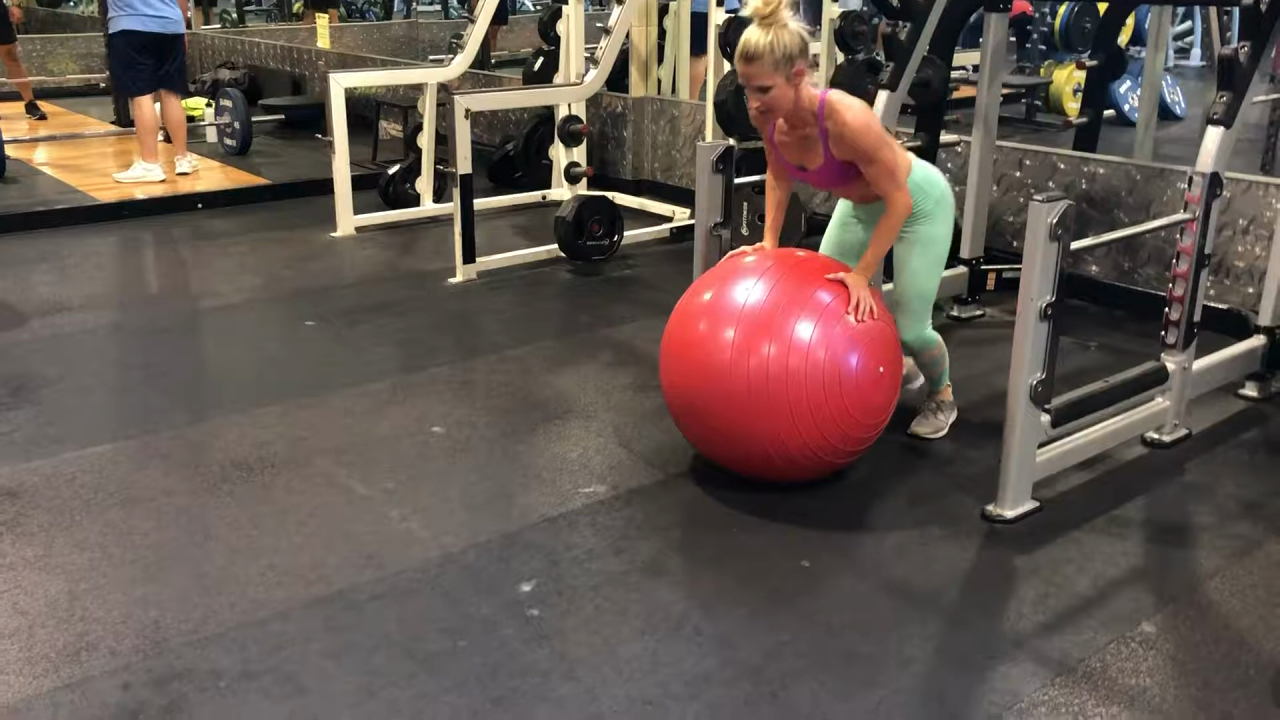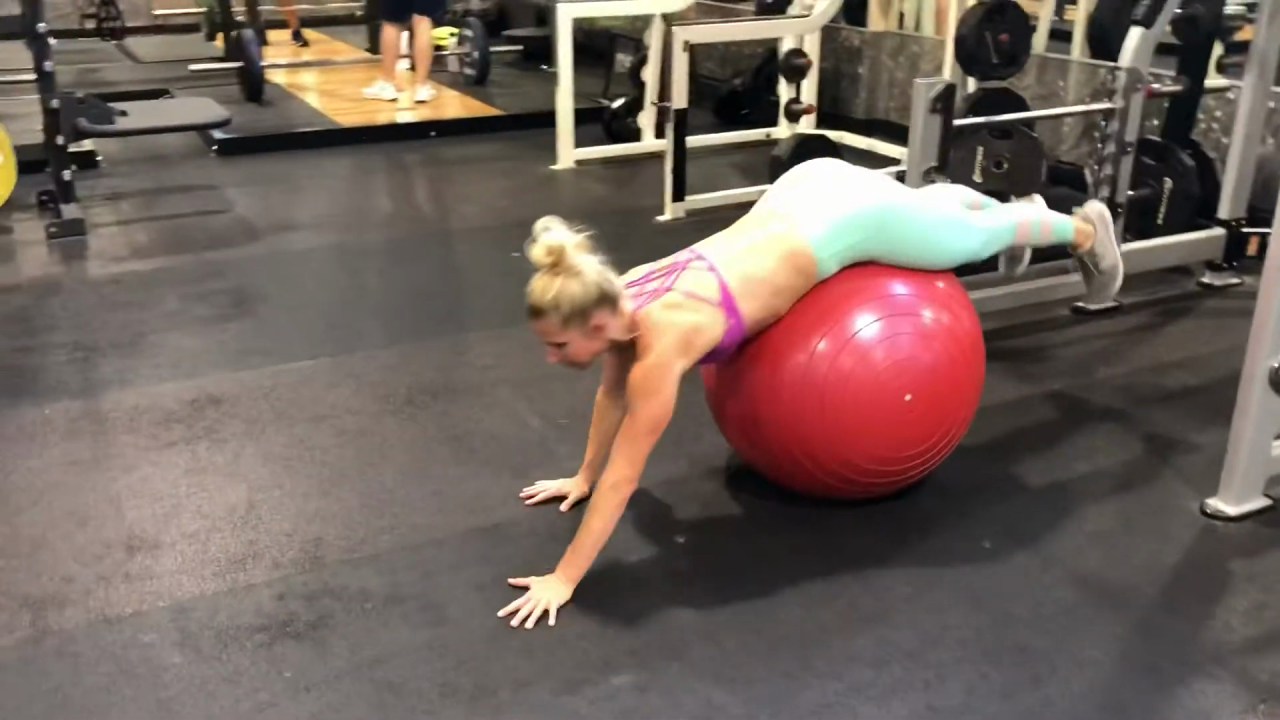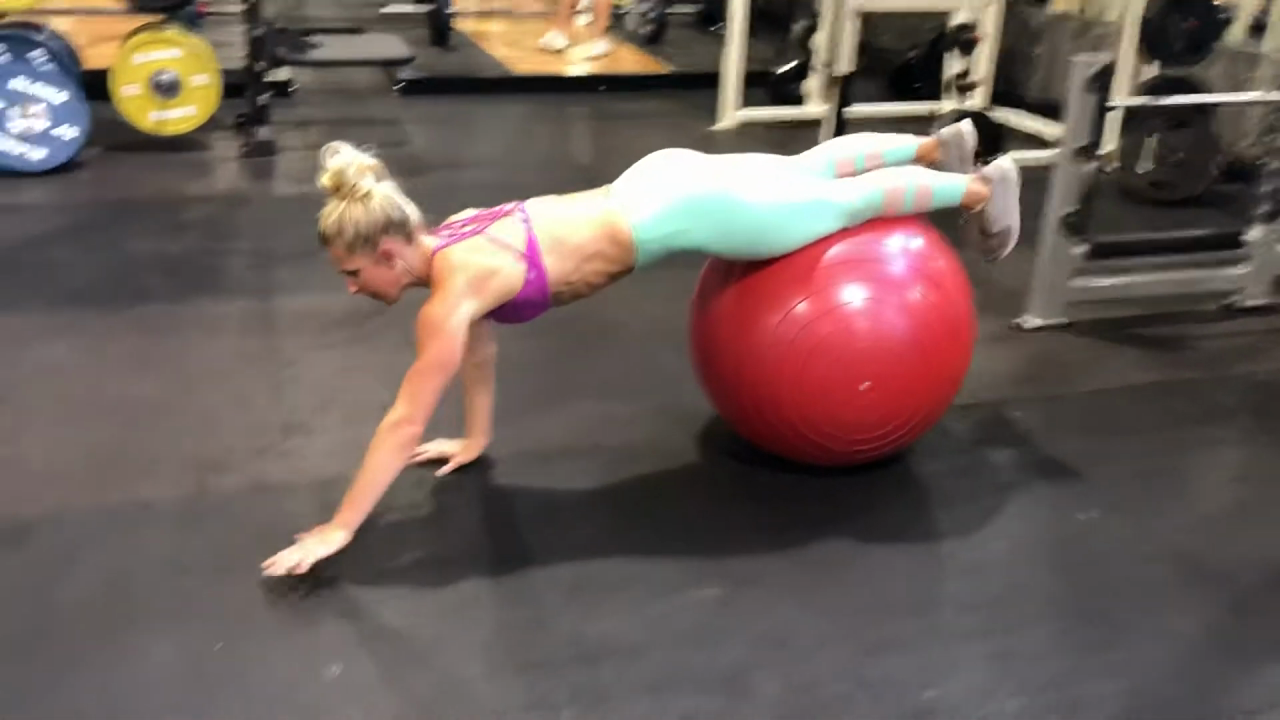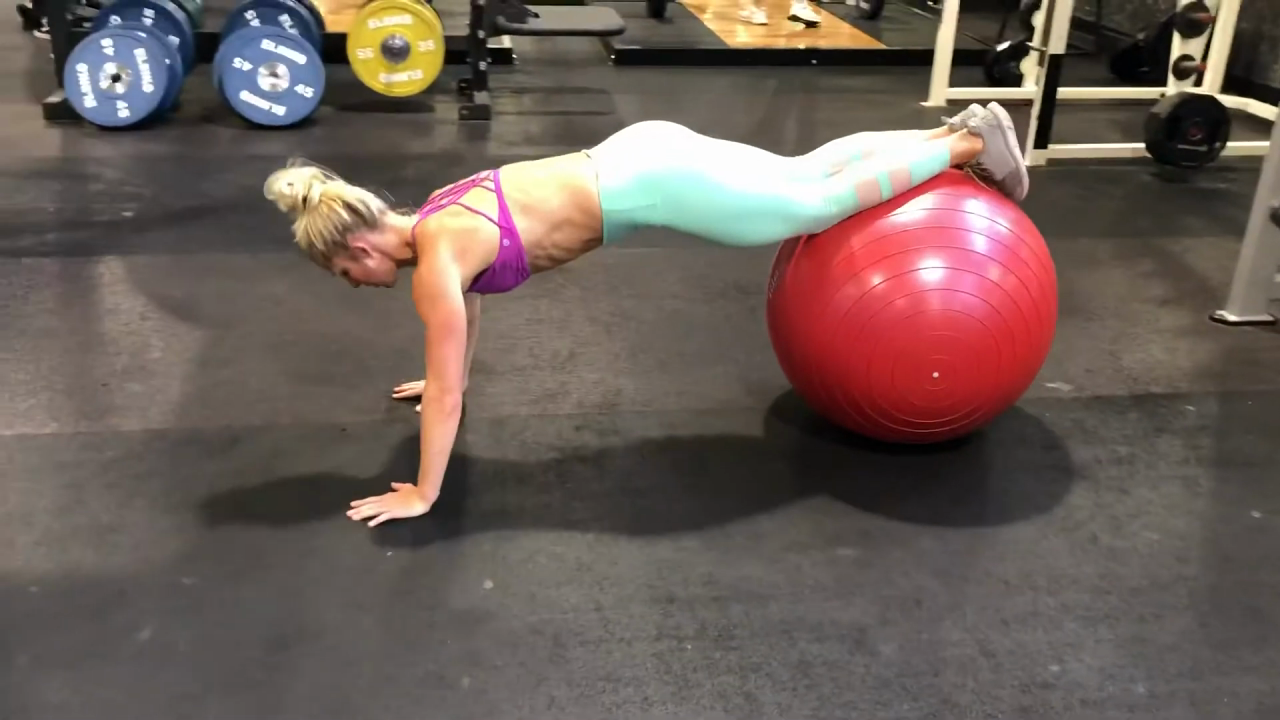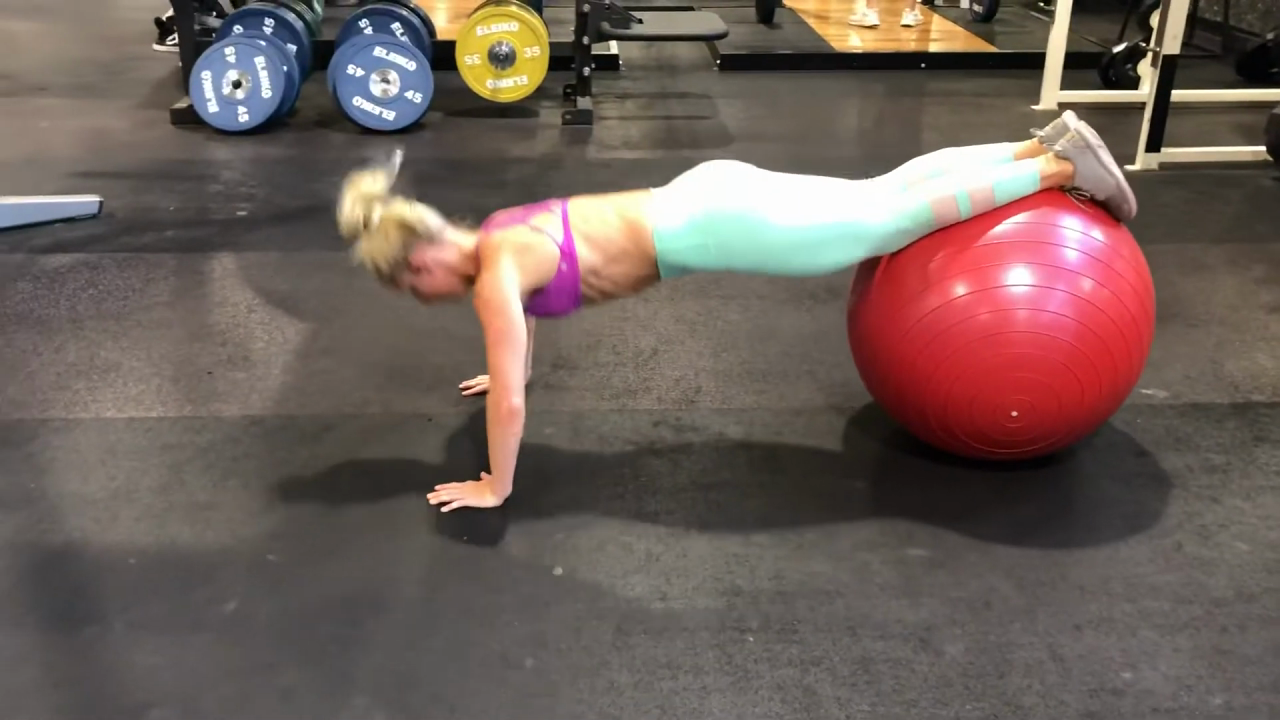
dt=1s
person 1, frame 1
left shoulder: (845, 119)
right shoulder: (766, 114)
left elbow: (898, 200)
right elbow: (778, 175)
left wrist: (862, 275)
right wrist: (769, 242)
left hip: (919, 202)
right hip: (860, 204)
left knee: (908, 327)
left ankle: (942, 396)
person 1, frame 2
left shoulder: (662, 337)
right shoulder: (616, 301)
left elbow: (625, 474)
right elbow: (611, 392)
left wrist: (564, 577)
right wrist: (581, 478)
left hip: (853, 218)
right hip: (807, 189)
left knee: (982, 236)
right knee: (940, 205)
left ankle: (1088, 231)
right ankle: (1014, 209)
person 1, frame 3
left shoulder: (454, 281)
right shoulder: (445, 240)
left elbow: (404, 420)
right elbow: (481, 344)
left wrist: (338, 530)
right wrist: (476, 438)
left hip: (678, 210)
right hip: (659, 182)
left knee: (840, 203)
right knee: (806, 172)
left ankle: (979, 190)
right ankle: (937, 148)
person 1, frame 4
left shoulder: (437, 254)
right shoulder: (434, 220)
left elbow: (446, 392)
right elbow: (469, 297)
left wrist: (422, 495)
right wrist: (447, 380)
left hip: (649, 185)
right hip: (641, 152)
left knee: (821, 205)
right knee: (807, 174)
left ankle: (971, 144)
right ankle: (957, 131)
person 1, frame 5
left shoulder: (492, 271)
right shoulder: (498, 238)
left elbow: (505, 403)
left wrist: (495, 488)
right wrist: (517, 373)
left hip: (707, 225)
right hip: (707, 197)
left knee: (889, 223)
right knee: (885, 196)
left ankle: (1062, 167)
right ankle: (1043, 147)
